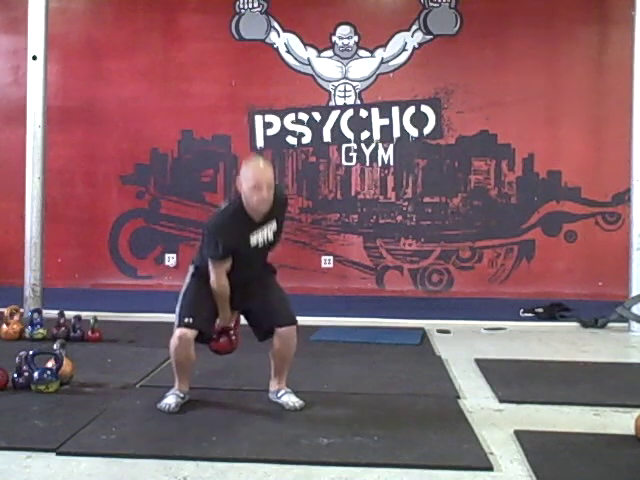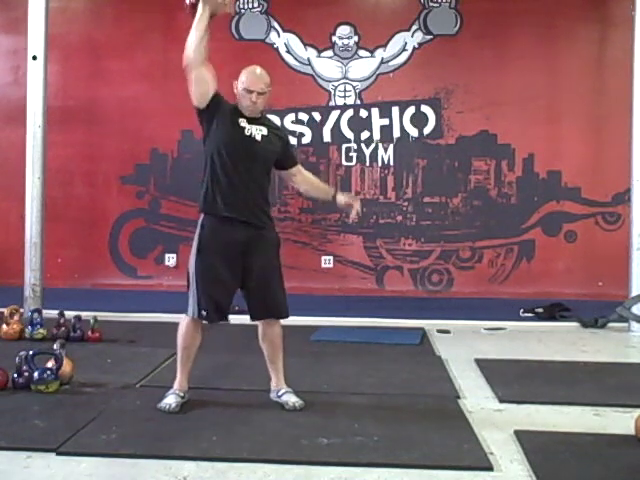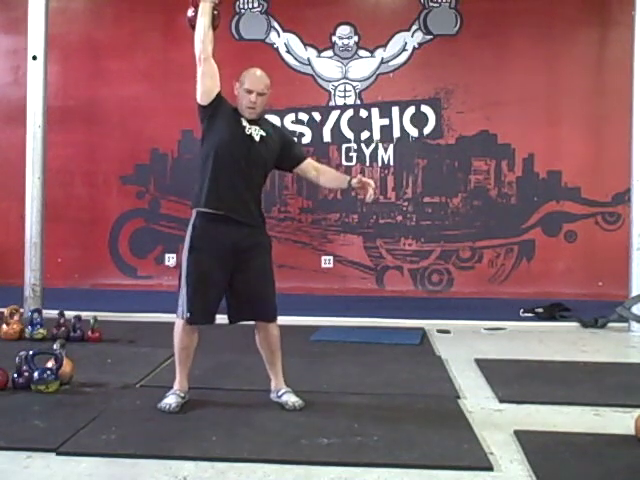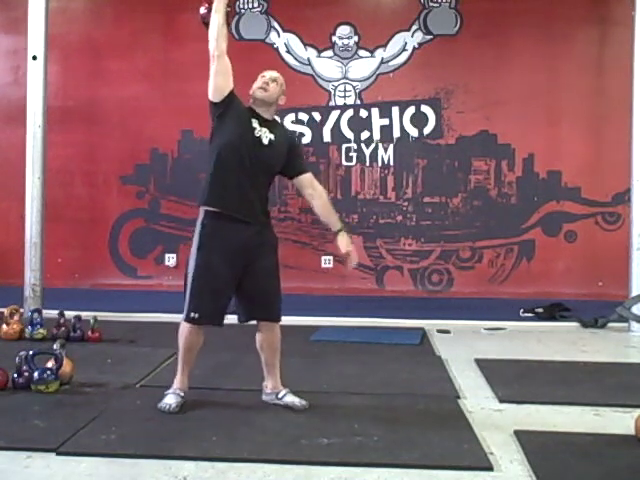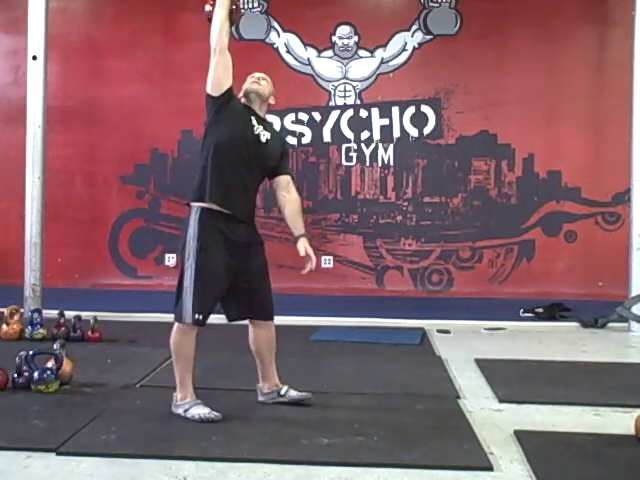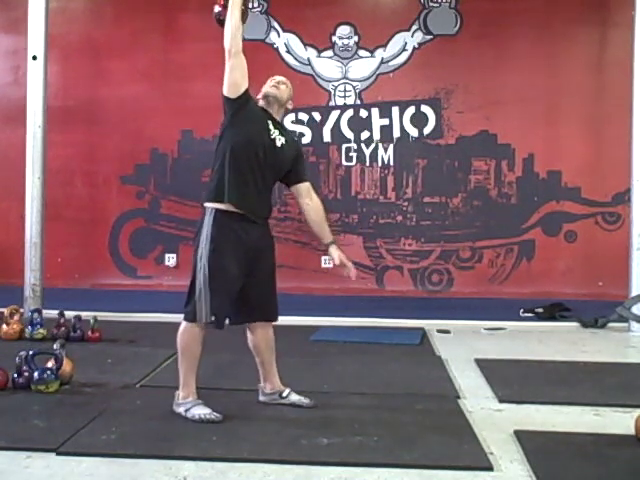
dt=0.7s
person 1, frame 1
left shoulder: (279, 201)
right shoulder: (223, 224)
right elbow: (218, 277)
right wrist: (225, 313)
left hip: (257, 277)
right hip: (209, 278)
left knee: (287, 328)
right knee: (183, 334)
left ankle: (278, 386)
right ankle: (181, 388)
person 1, frame 2
left shoulder: (276, 135)
right shoulder: (217, 113)
left elbow: (297, 175)
right elbow: (193, 63)
left wrist: (335, 196)
left hip: (260, 233)
right hip: (216, 229)
left knee: (270, 313)
right knee: (197, 312)
left ankle: (279, 385)
right ankle: (180, 386)
person 1, frame 3
left shoulder: (276, 137)
right shoulder: (217, 114)
left elbow: (314, 170)
right elbow: (203, 57)
left wrist: (350, 181)
left hip: (252, 234)
right hip: (208, 229)
left knee: (264, 315)
right knee: (190, 313)
left ankle: (278, 385)
right ankle: (180, 387)
person 1, frame 4
left shoulder: (285, 140)
right shoulder: (229, 111)
left elbow: (311, 188)
right elbow: (217, 54)
left wrist: (339, 231)
left hip: (259, 233)
right hip: (216, 226)
left knee: (268, 315)
right knee: (196, 313)
left ankle: (273, 387)
right ankle: (179, 386)
person 1, frame 5
left shoulder: (275, 141)
right shoulder: (224, 108)
left elbow: (286, 191)
right elbow: (220, 49)
left wrist: (301, 236)
left hip: (246, 230)
right hip: (209, 223)
left knee: (261, 312)
right knee: (191, 314)
left ankle: (270, 385)
right ankle: (183, 396)
person 1, frame 6
left shoulder: (289, 145)
right shoulder: (242, 110)
left elbow: (307, 197)
right elbow: (233, 52)
left wrist: (331, 244)
left hip: (258, 230)
right hip: (222, 223)
left knee: (260, 313)
right knee: (200, 312)
left ankle: (271, 387)
right ankle: (185, 396)
